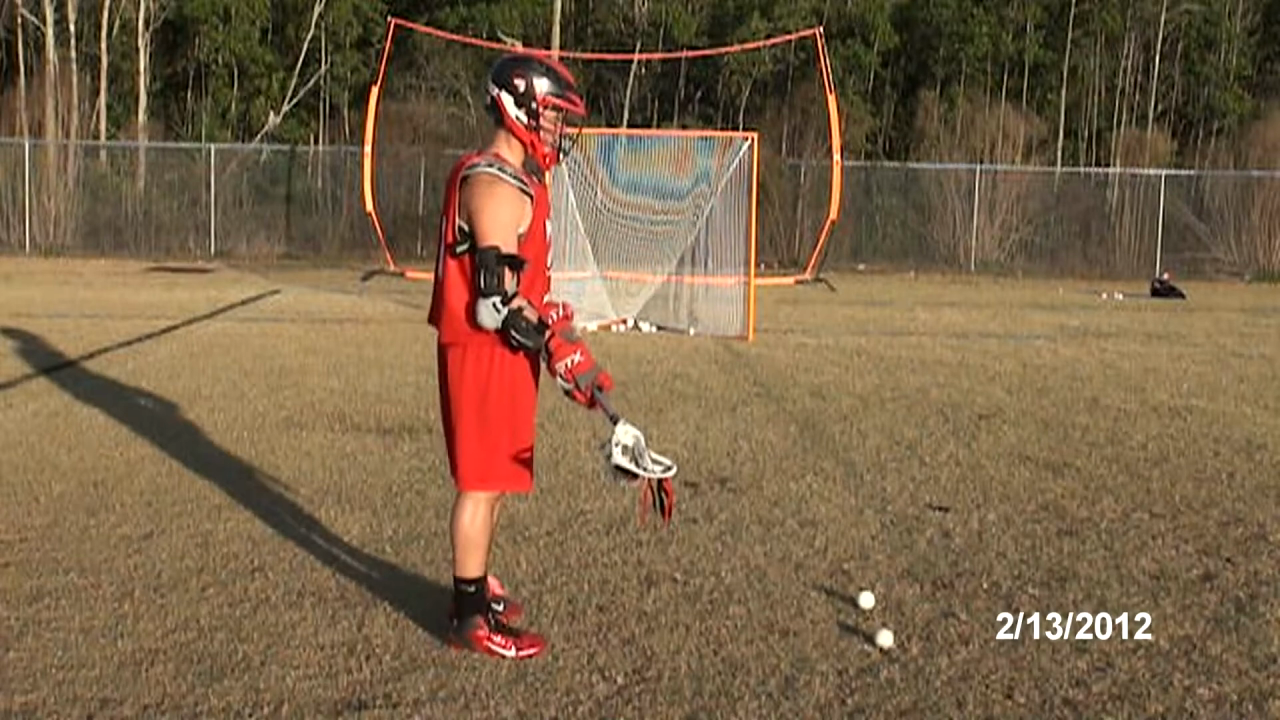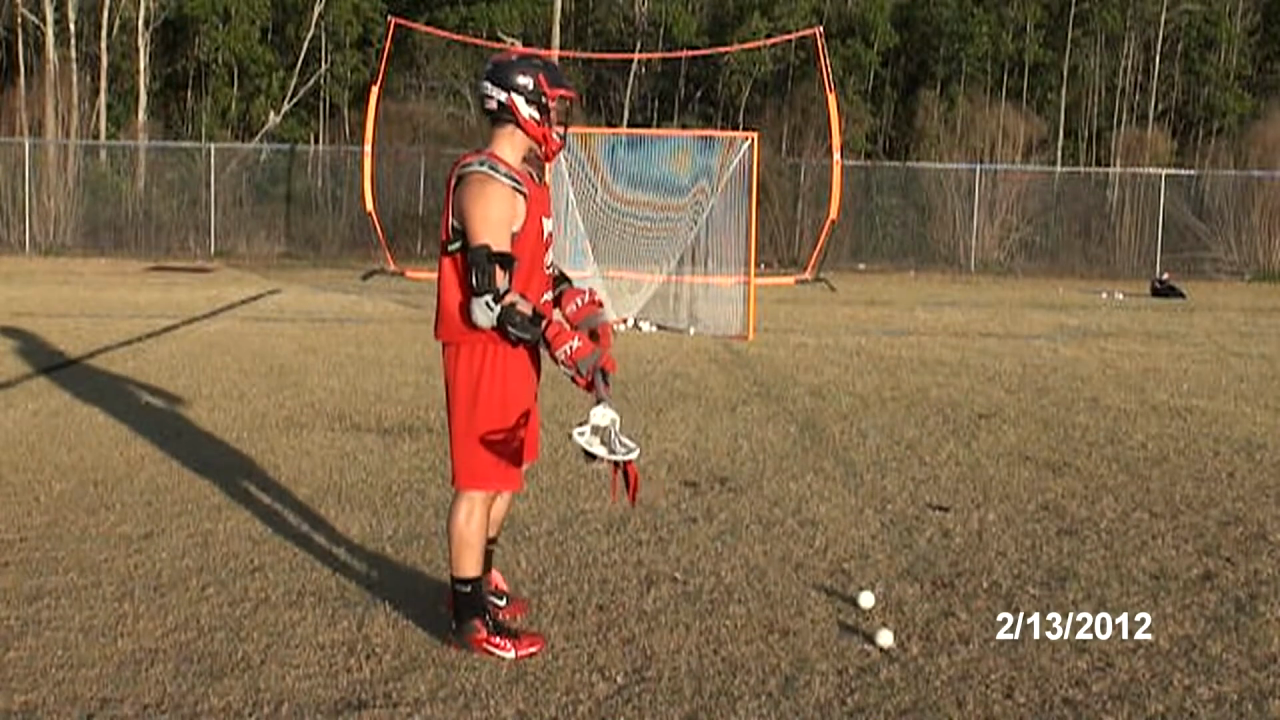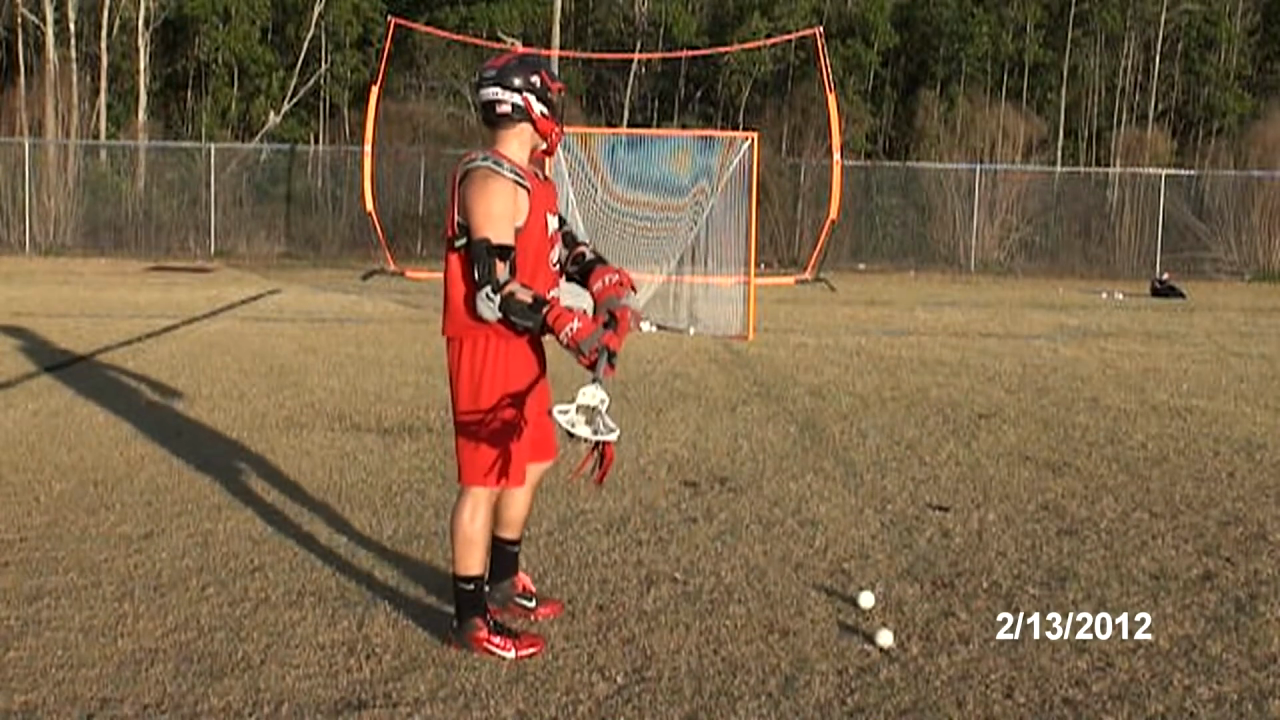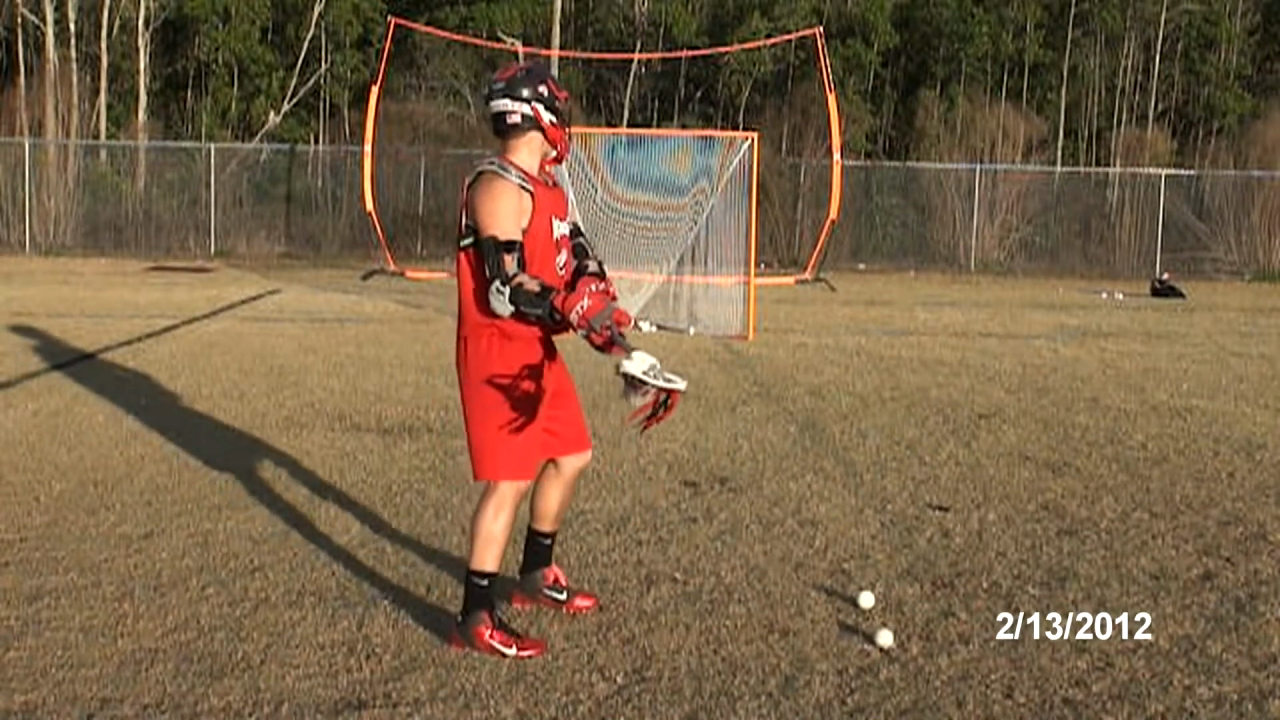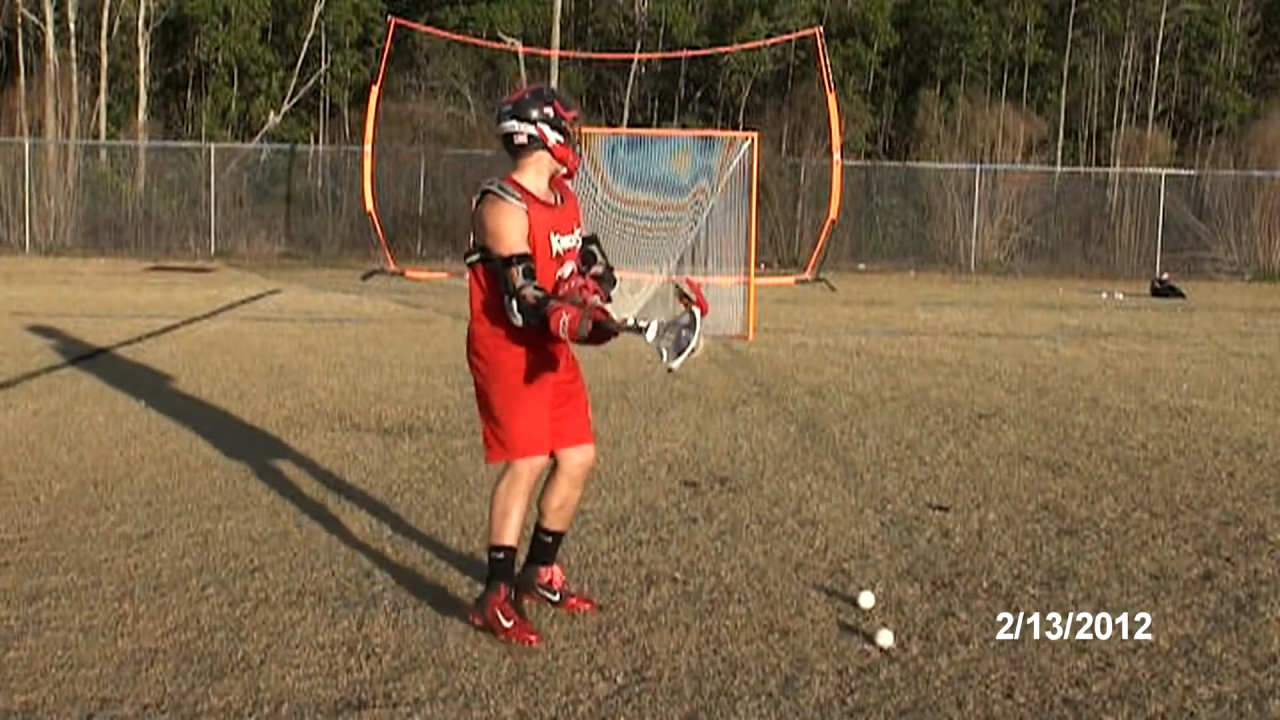
dt=1s
person 1, frame 1
left shoulder: (510, 178)
right shoulder: (496, 186)
right elbow: (499, 295)
left wrist: (547, 314)
right wrist: (558, 349)
left hip: (500, 349)
right hip: (485, 352)
left knee: (492, 478)
right knee: (483, 482)
left ankle: (475, 587)
right ankle: (472, 617)
person 1, frame 2
left shoulder: (521, 176)
right shoulder: (489, 185)
right elbow: (492, 296)
left wrist: (573, 300)
right wrist: (561, 340)
left hip: (512, 349)
right hip: (483, 351)
left knee: (509, 468)
right knee: (481, 482)
left ankle: (478, 581)
right ankle: (471, 618)
person 1, frame 3
left shoulder: (530, 177)
right shoulder: (491, 183)
left elbow: (560, 243)
right elbow: (494, 292)
left wrist: (604, 279)
right wrist: (565, 323)
left hip: (521, 348)
right hip: (487, 349)
left knee: (529, 465)
right knee: (485, 480)
left ankle: (502, 582)
right ankle: (471, 618)
person 1, frame 4
left shoulder: (547, 184)
right shoulder: (499, 187)
left elbow: (575, 251)
right elbow: (506, 287)
left wrist: (595, 289)
right wrist: (574, 309)
left hip: (538, 348)
right hip: (501, 352)
left knee: (568, 459)
right knee: (511, 479)
left ankle: (537, 575)
right ankle: (478, 618)
person 1, frame 5
left shoulder: (565, 198)
right shoulder: (502, 206)
left elbow: (596, 262)
right elbow: (519, 298)
left wrist: (590, 288)
right wrist: (562, 318)
left hip: (551, 348)
right hip: (505, 349)
left knee: (578, 458)
right knee: (528, 459)
left ankle: (539, 572)
right ankle: (496, 592)
